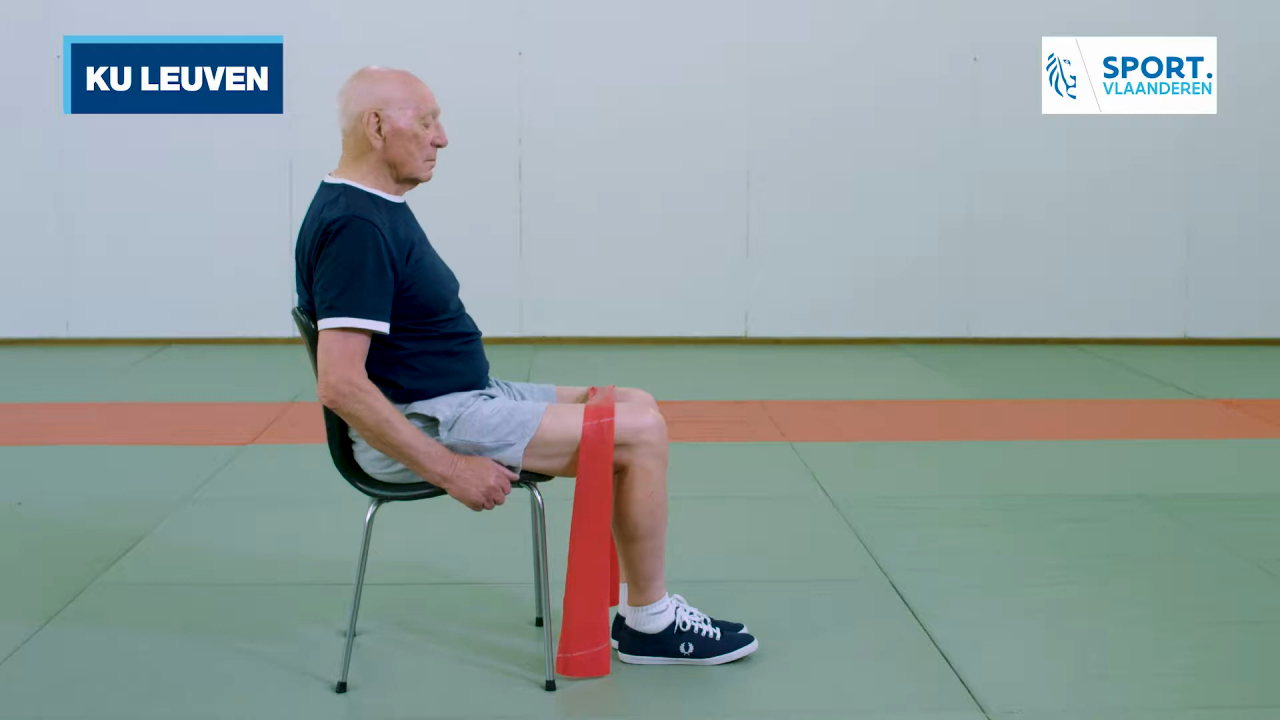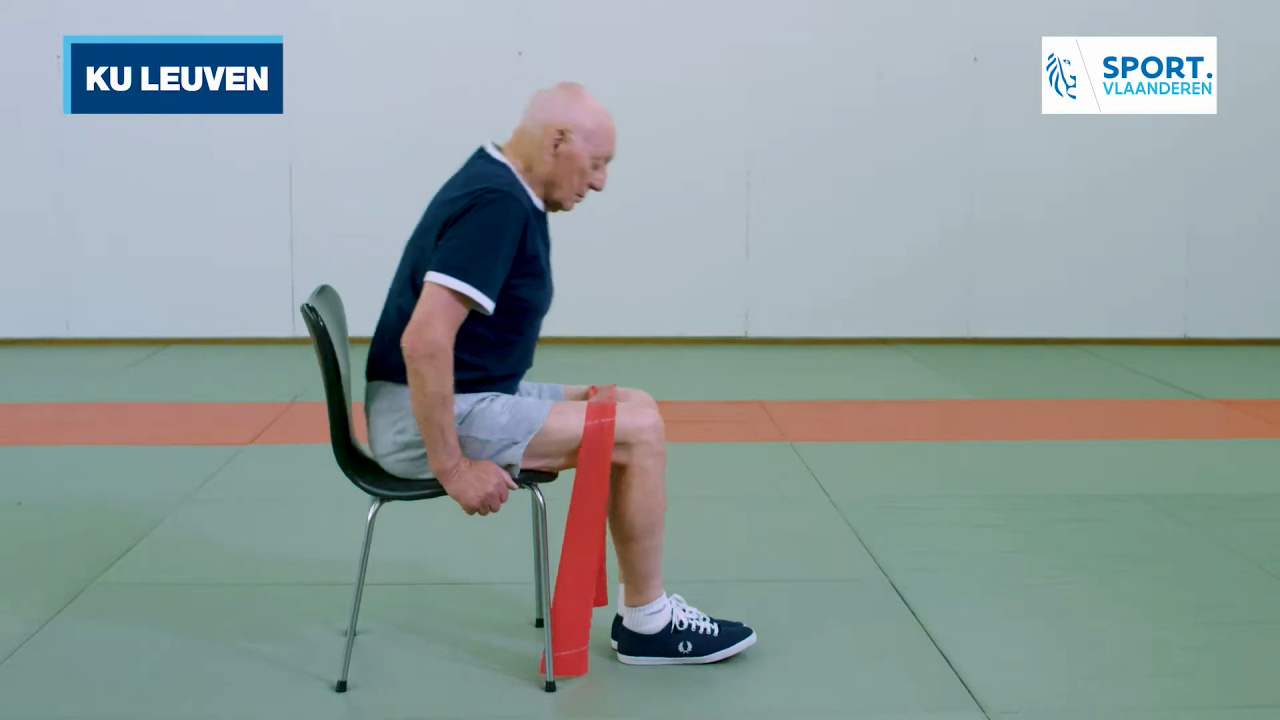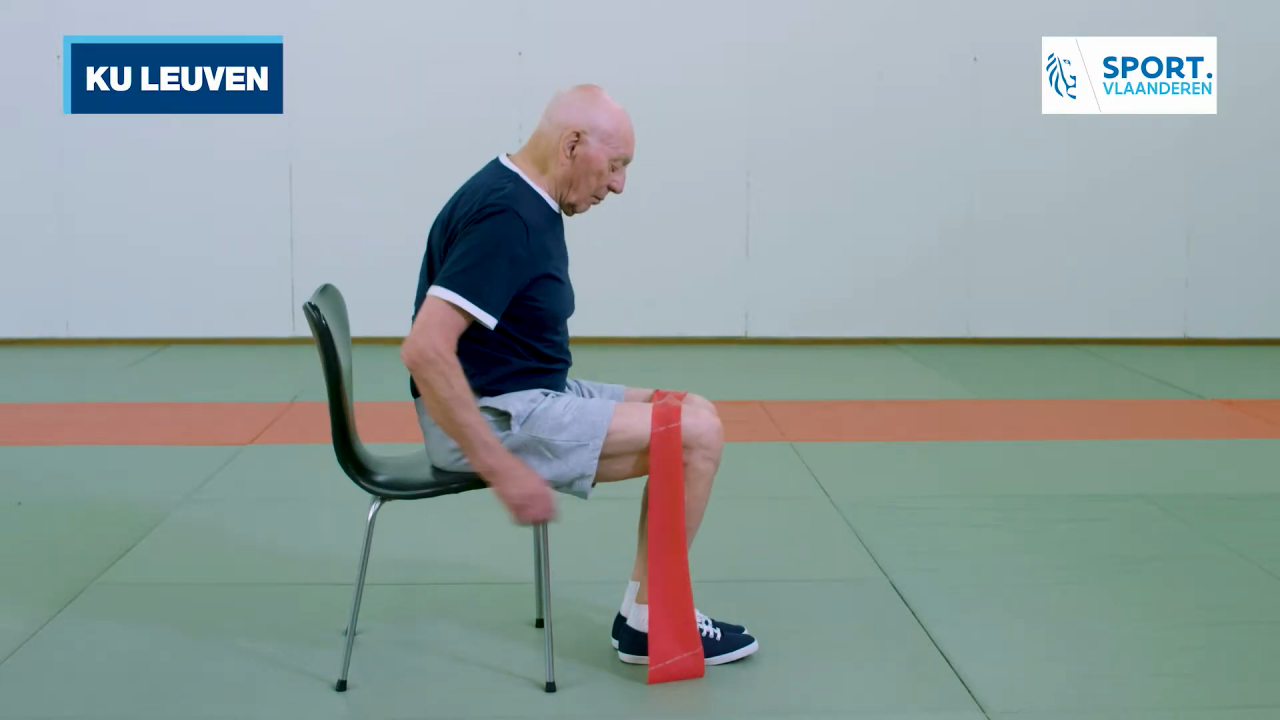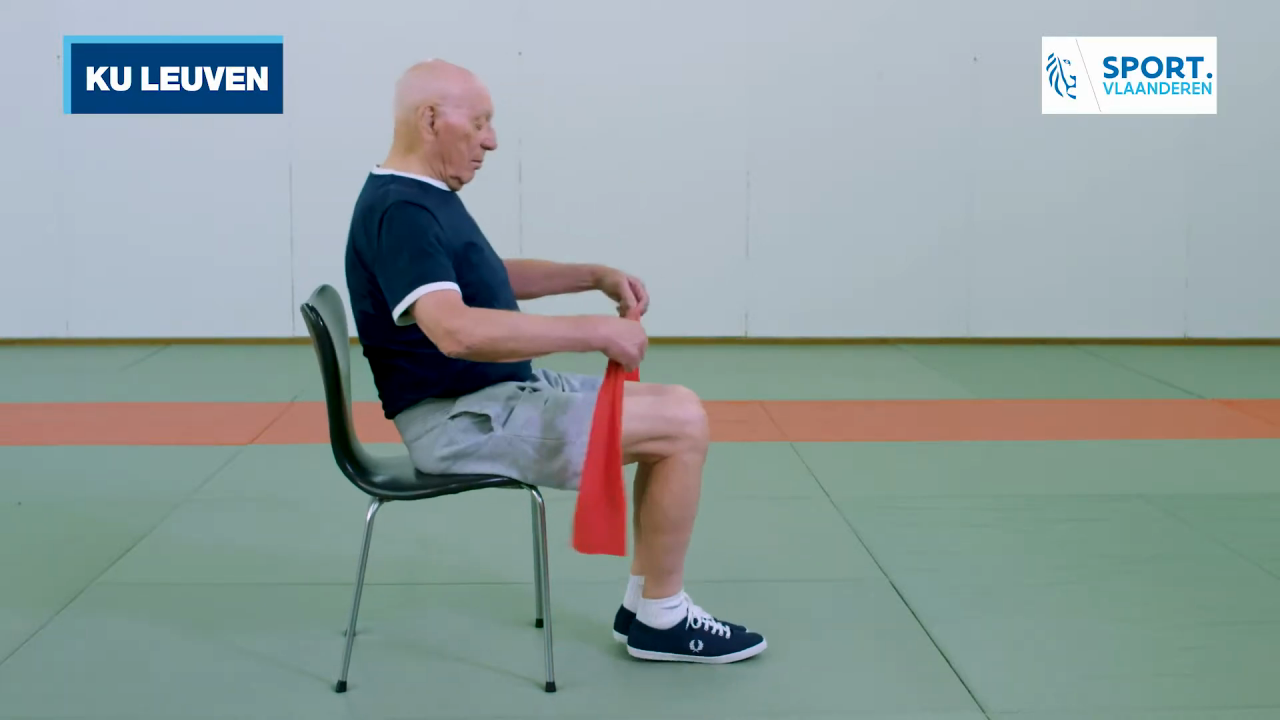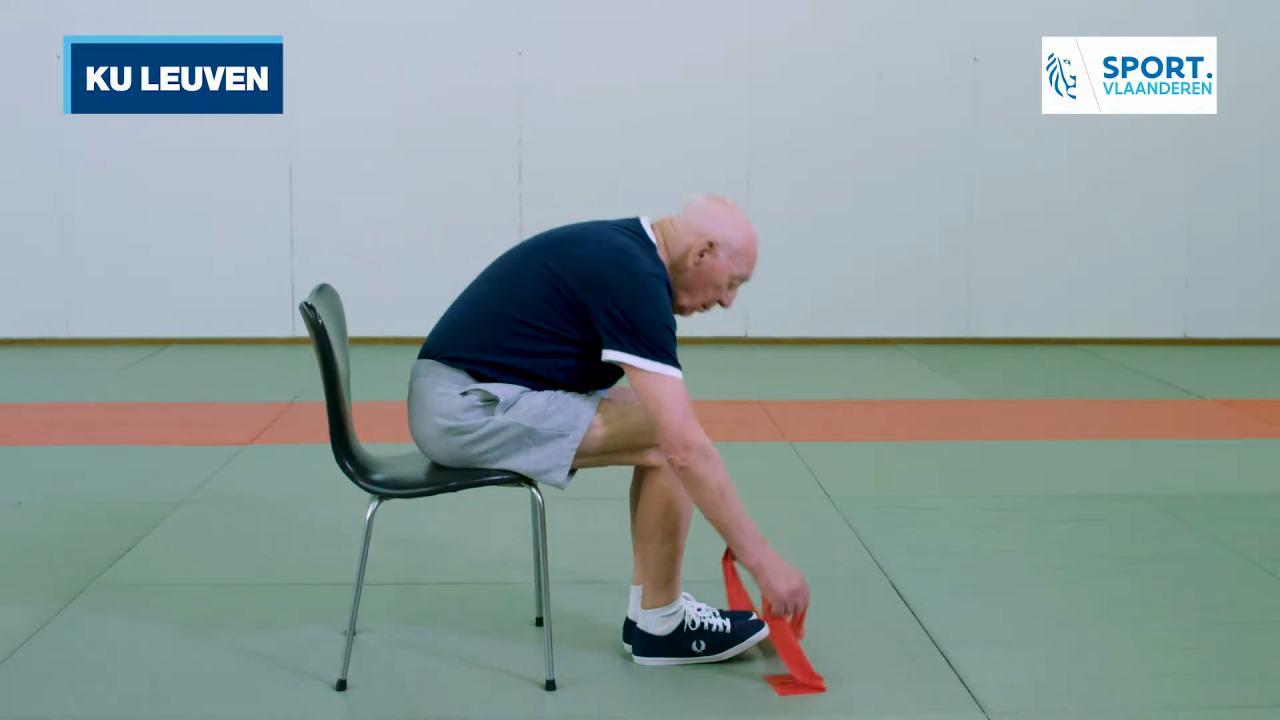
dt=1s
person 1, frame 1
left shoulder: (376, 207)
right shoulder: (355, 225)
right elbow: (341, 384)
right wrist: (448, 470)
left hip: (465, 398)
right hip: (425, 425)
left knee: (635, 408)
right knee: (640, 433)
left ankle: (641, 607)
right ankle: (651, 623)
person 1, frame 2
left shoulder: (502, 188)
right shoulder: (497, 203)
right elbow: (424, 340)
right wrist: (451, 466)
left hip: (476, 396)
right hip: (430, 415)
left knee: (637, 410)
right knee: (638, 433)
left ankle: (641, 609)
right ankle: (648, 623)
person 1, frame 3
left shoulder: (527, 202)
right shoulder: (505, 215)
right elbow: (424, 350)
right wrist: (501, 470)
left hip: (530, 396)
right hip: (488, 415)
left knee: (696, 415)
right knee: (697, 436)
left ankle: (647, 607)
right ankle: (652, 622)
person 1, frame 4
left shoulder: (423, 196)
right shoulder: (400, 211)
left elbow: (495, 279)
right elbow: (457, 332)
left wrist: (596, 275)
right wrist: (594, 330)
left hip: (497, 393)
right hip: (462, 421)
left knee: (679, 407)
right knee: (682, 428)
left ankle: (648, 604)
right ankle: (661, 618)
person 1, frame 5
left shoulder: (623, 252)
right shoulder: (634, 279)
right elbow: (686, 448)
right wrist: (763, 562)
left hip: (468, 397)
right hip: (466, 408)
left knee: (664, 434)
right knee: (667, 440)
left ankle: (656, 610)
right ankle: (660, 624)
